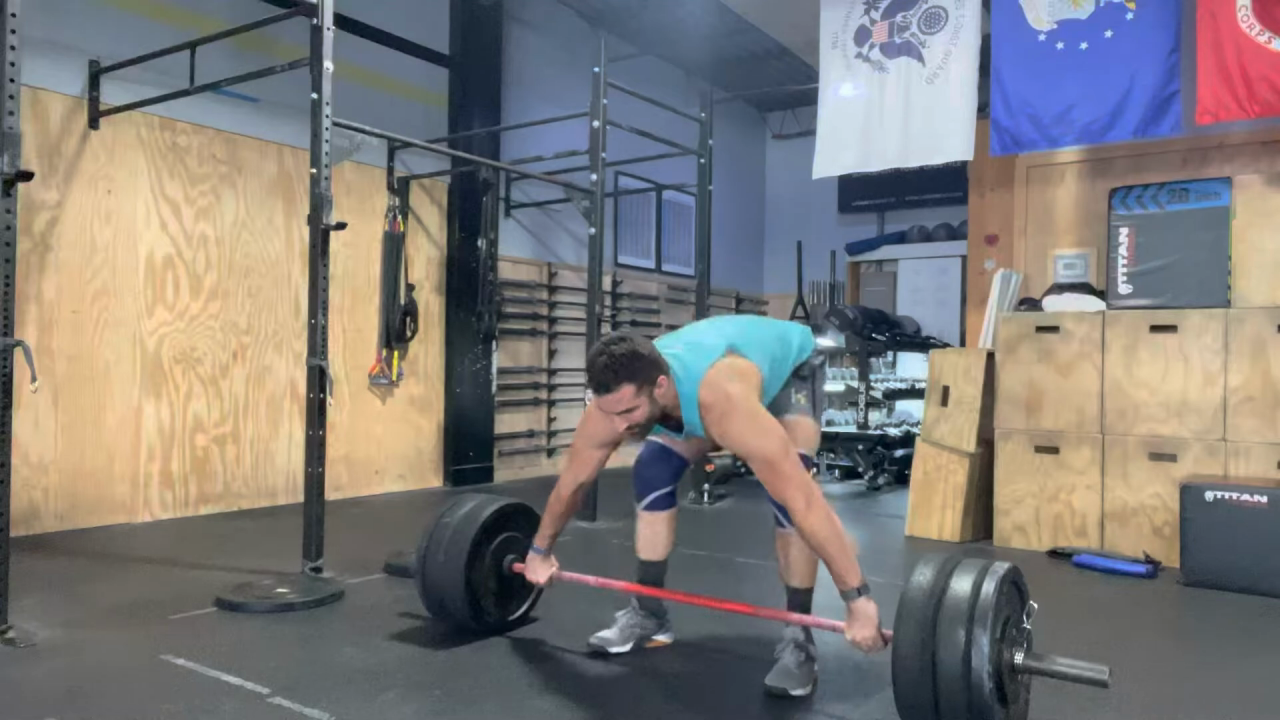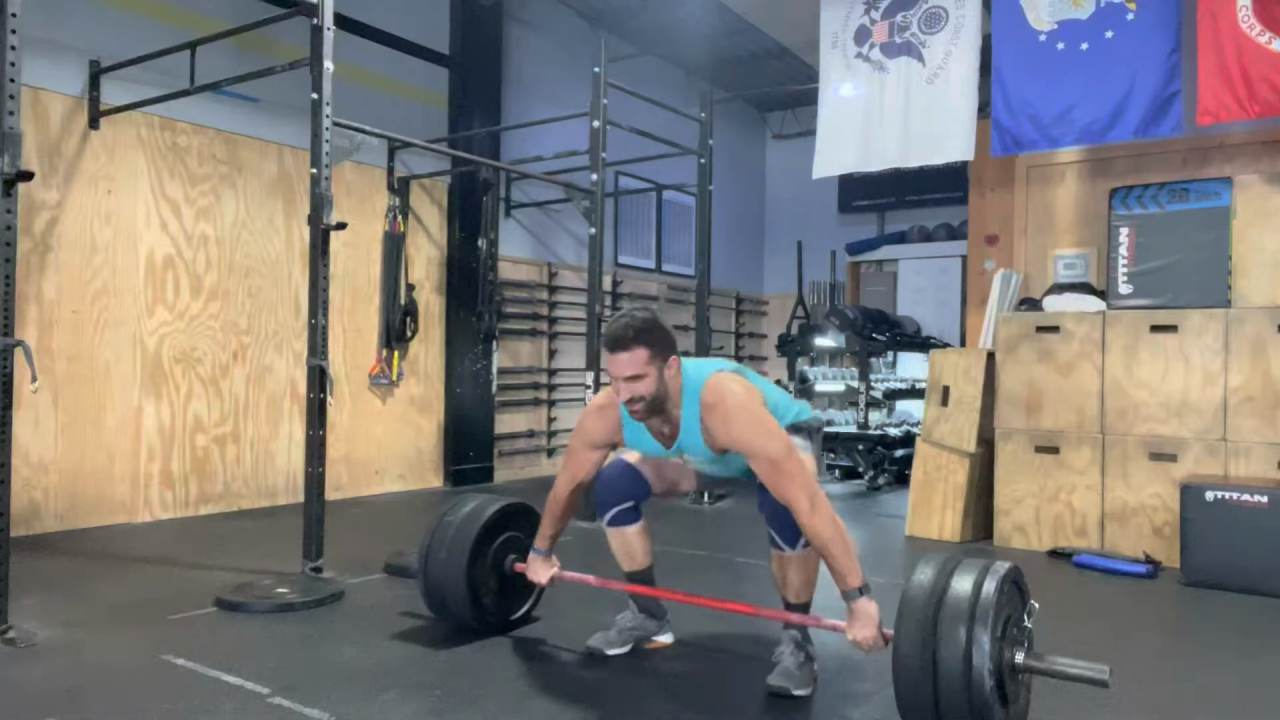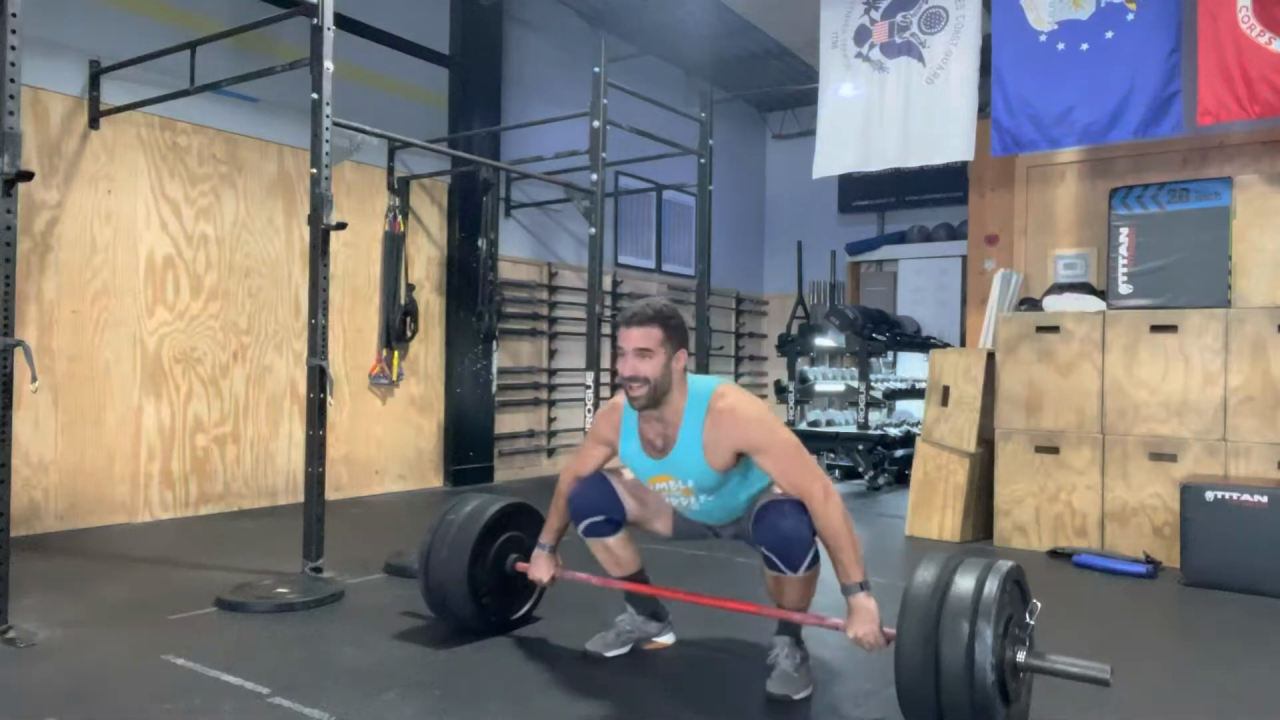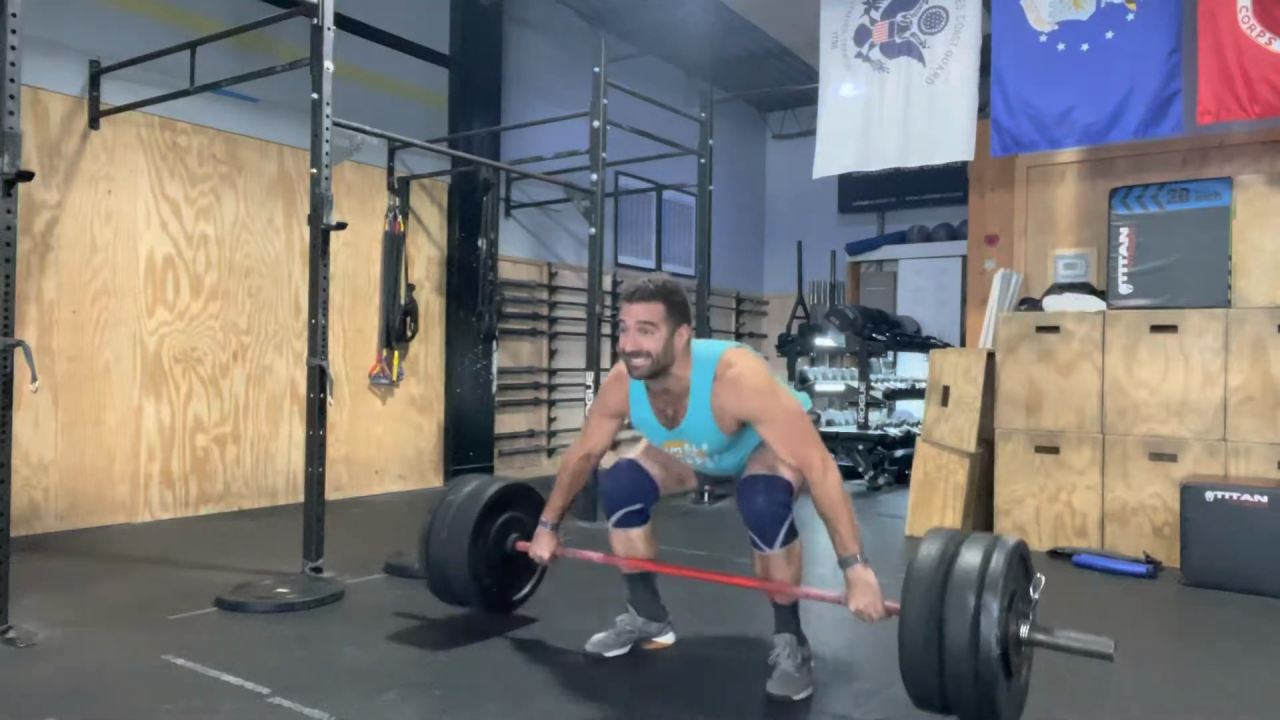
dt=0.3s
person 1, frame 1
left shoulder: (722, 397)
right shoulder: (614, 404)
left elbow: (804, 500)
right elbow: (573, 480)
left wrist: (858, 600)
right wrist: (540, 551)
left hip: (788, 365)
left knee: (788, 493)
right knee: (653, 472)
left ankle: (798, 637)
right ankle: (647, 613)
person 1, frame 2
left shoulder: (725, 402)
right shoulder: (606, 412)
left elbow: (807, 501)
right elbow: (569, 481)
left wrist: (859, 600)
right wrist: (541, 551)
left hip: (783, 430)
left knee: (784, 506)
right knee: (612, 485)
left ankle: (796, 638)
right ankle: (647, 615)
person 1, frame 3
left shoulder: (728, 412)
right shoulder: (615, 415)
left elbow: (820, 494)
right elbow: (574, 476)
left wrist: (859, 597)
right wrist: (546, 547)
left hip: (757, 501)
right hip: (687, 507)
left knee: (789, 530)
right knee: (588, 500)
left ankle: (788, 644)
right ankle: (646, 617)
person 1, frame 4
left shoulder: (735, 378)
right shoulder: (621, 384)
left elbow: (818, 467)
right elbow: (583, 453)
left wrist: (856, 569)
right wrist: (547, 525)
left hip: (771, 440)
right hip: (698, 453)
left knee: (763, 505)
right knee: (619, 487)
left ankle: (789, 643)
right ankle: (647, 617)
